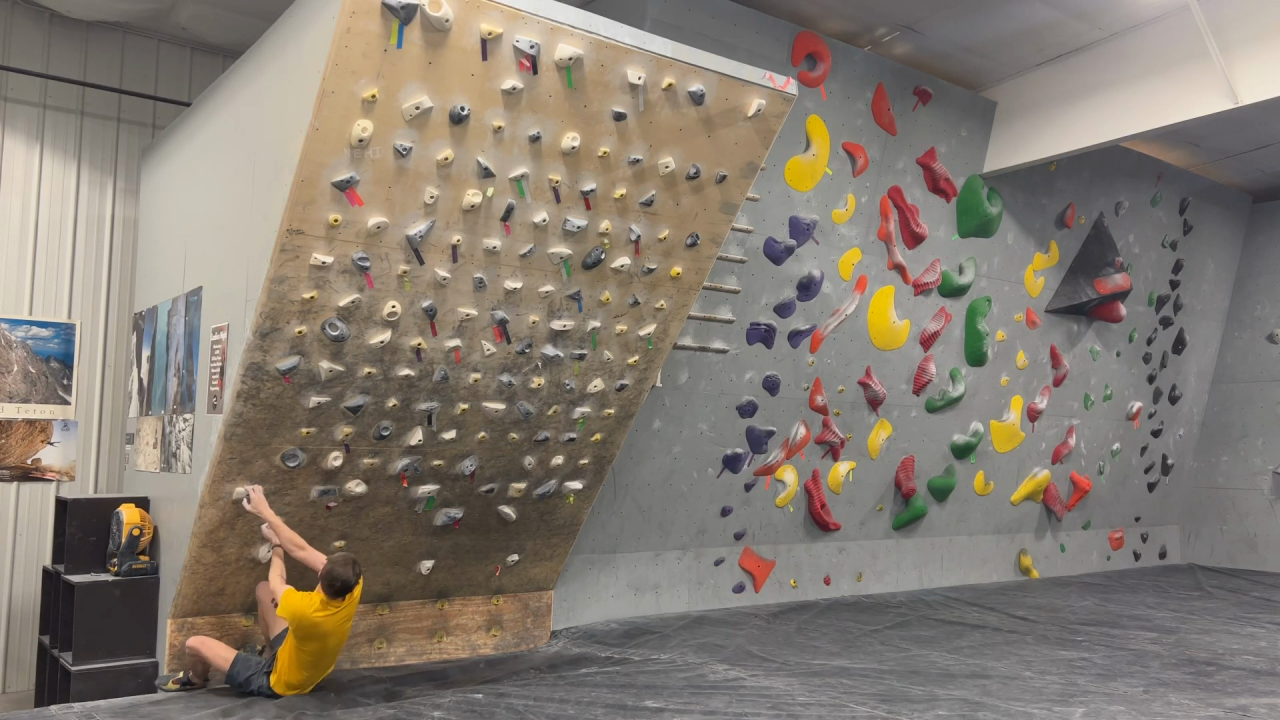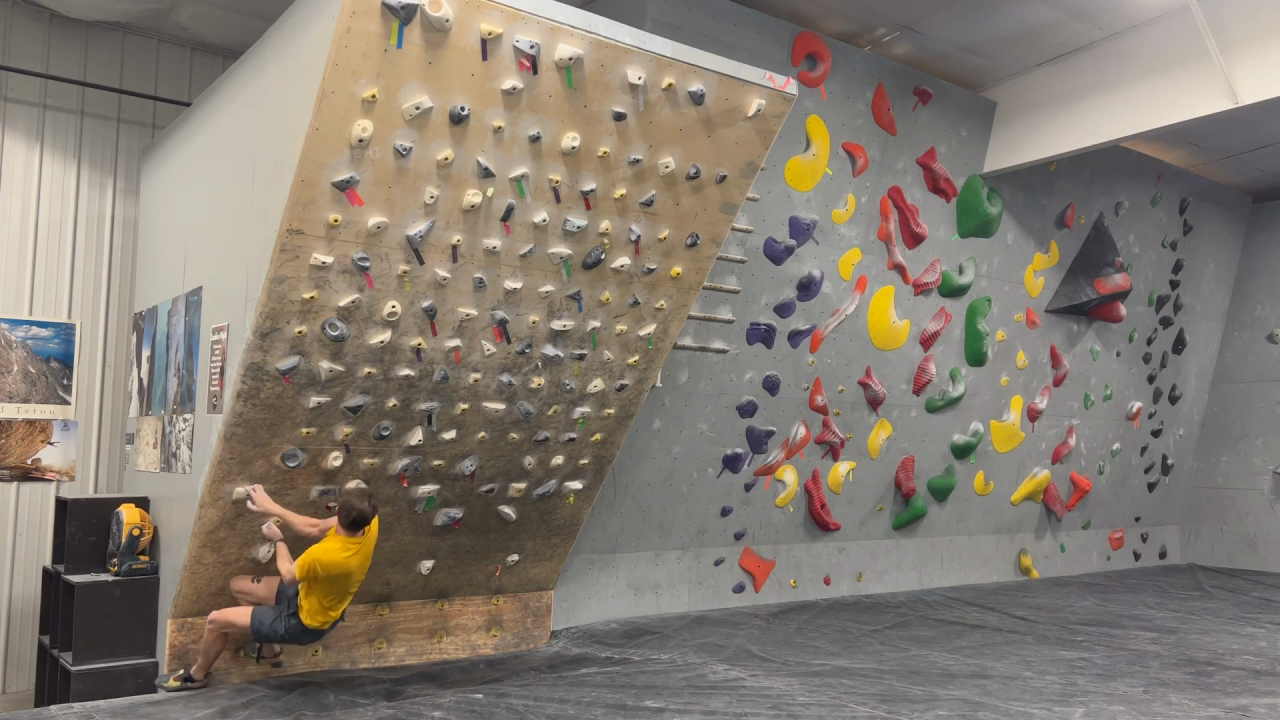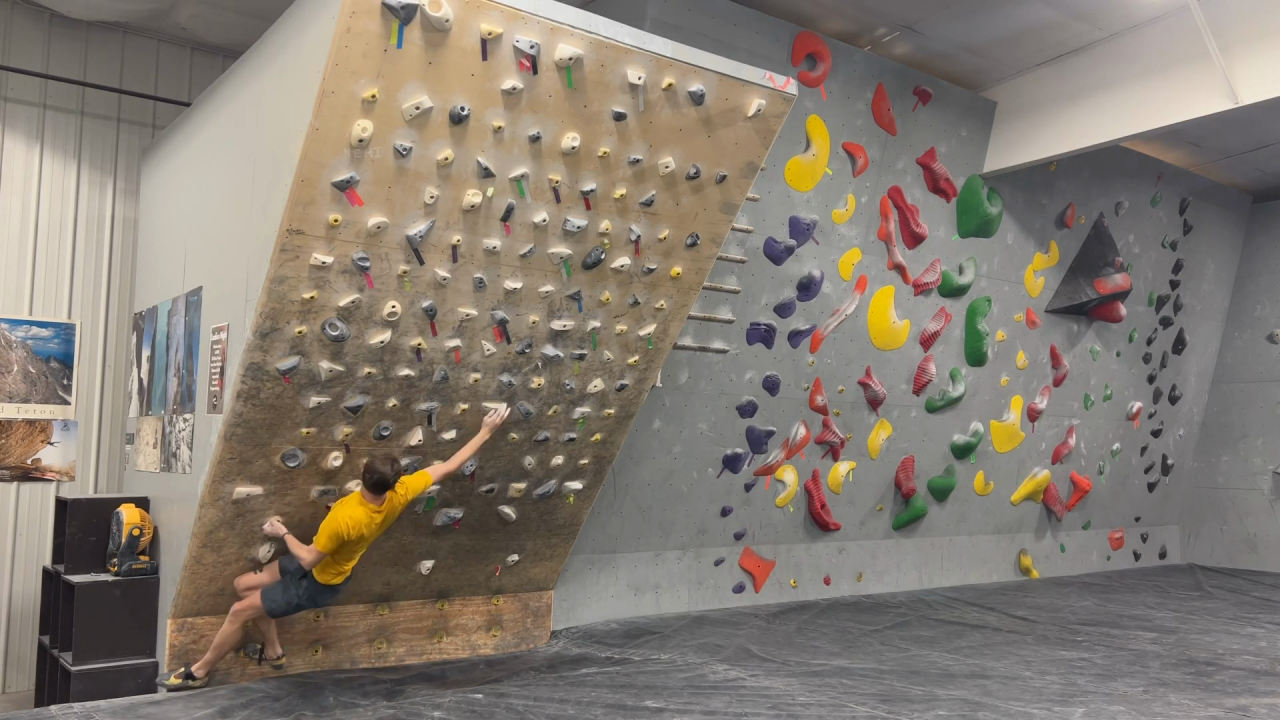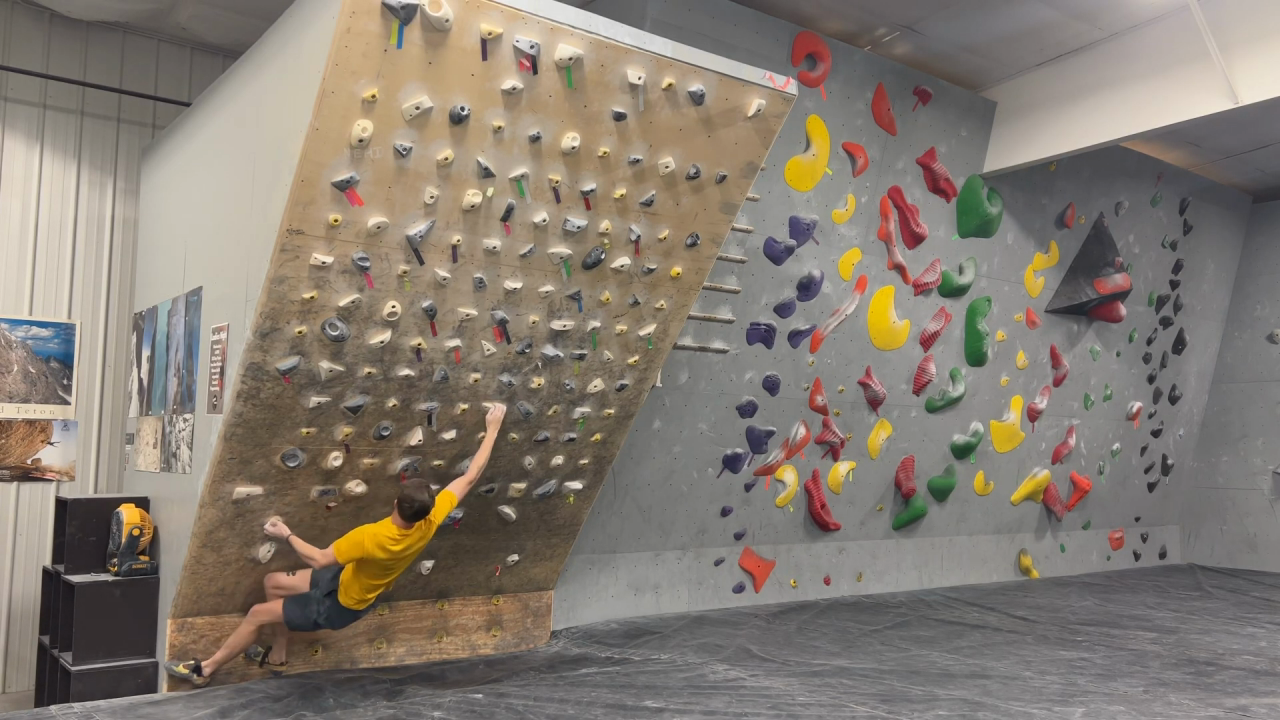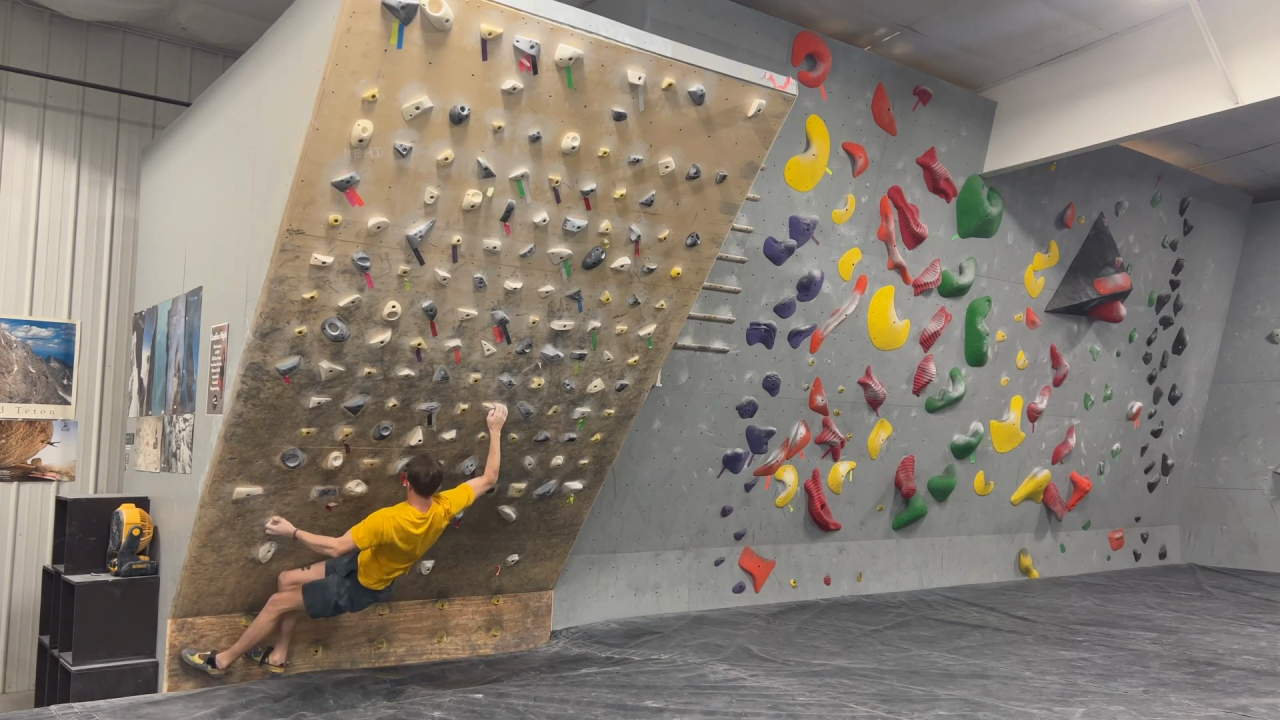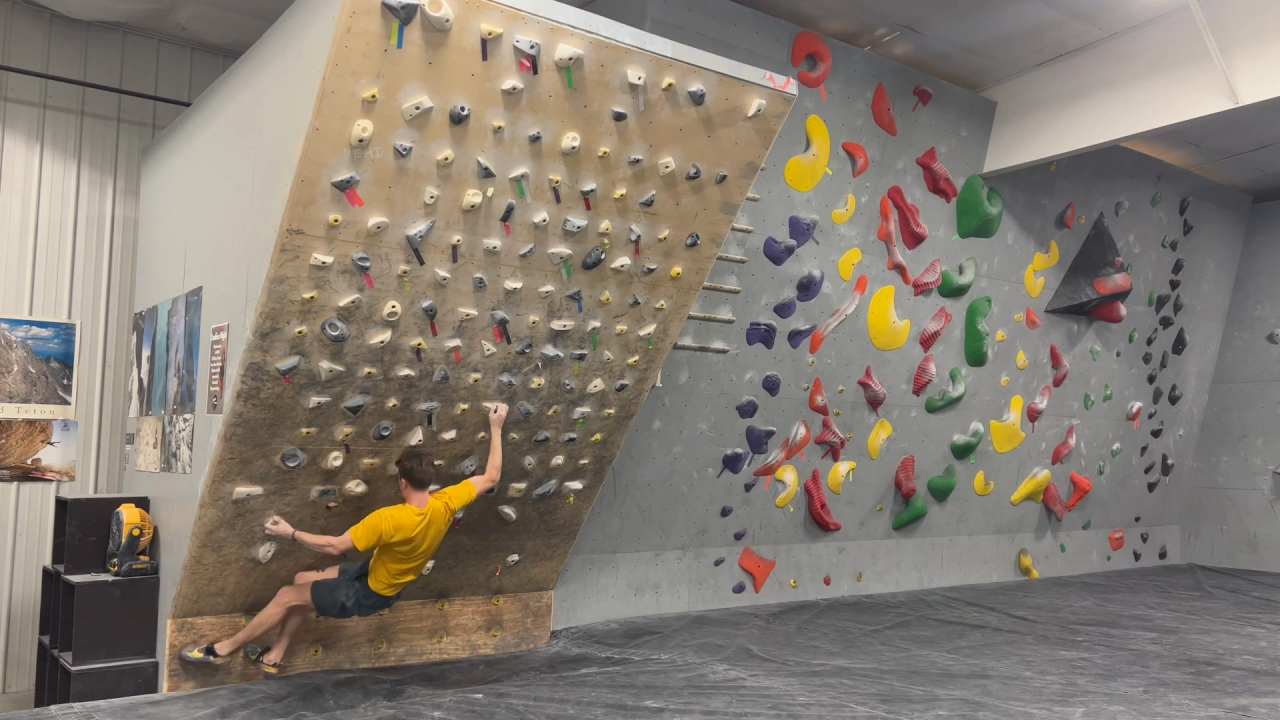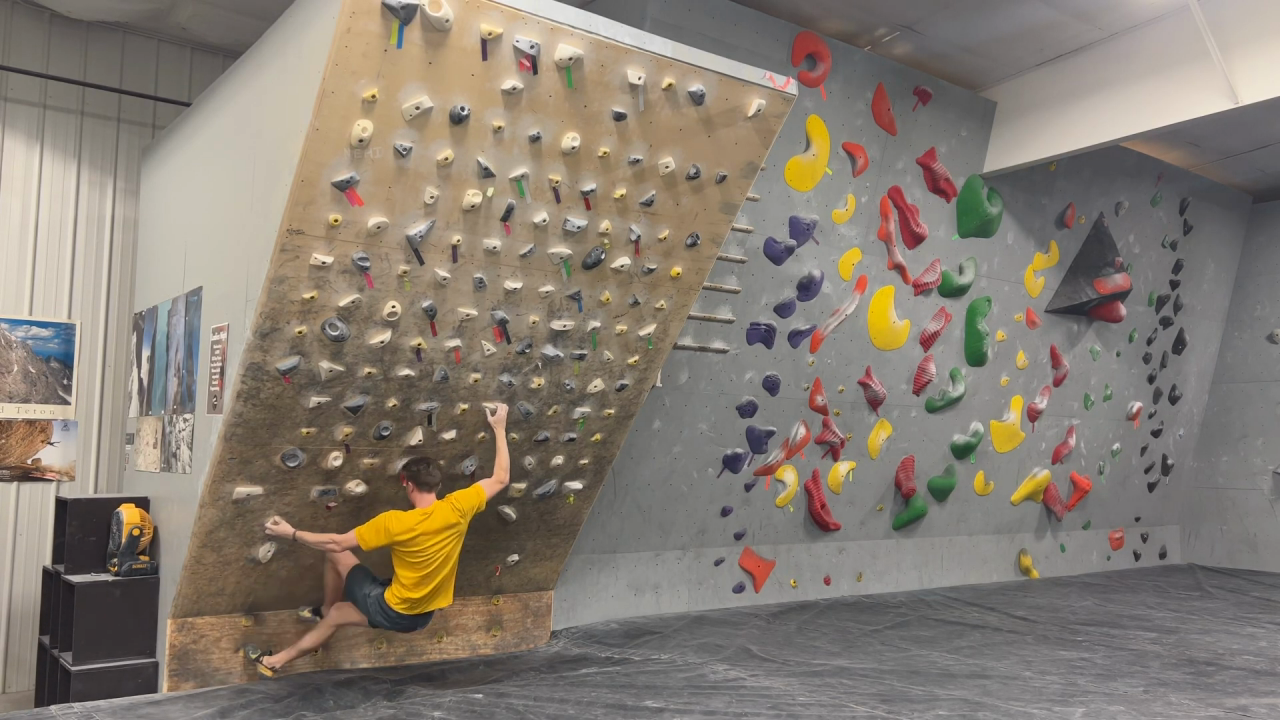
dt=0.4s
person 1, frame 1
left shoulder: (308, 609)
right shoulder: (354, 586)
left elbow: (277, 583)
right elbow: (302, 551)
left wrist: (276, 544)
right wrist: (266, 512)
left hip: (281, 685)
left knee: (195, 644)
right knee: (262, 589)
left ankle: (196, 679)
right ankle: (271, 654)
person 1, frame 2
left shoulder: (324, 555)
right shoulder: (371, 526)
left elbow: (288, 574)
right elbow: (314, 527)
left wrist: (277, 539)
right wrist: (272, 508)
left hip: (306, 622)
right hip: (312, 595)
left knee: (217, 621)
right knee: (238, 585)
left ankle: (196, 676)
right ankle: (270, 649)
person 1, frame 3
left shoulder: (343, 518)
right shoulder: (402, 492)
left elbow: (308, 559)
right elbow: (449, 466)
left wrist: (283, 532)
right wrist: (485, 431)
left hip: (317, 583)
right hip: (327, 565)
left knee: (239, 611)
right knee: (243, 584)
left ankle: (198, 671)
right ankle: (273, 651)
person 1, frame 4
left shoulder: (371, 537)
right shoulder: (431, 523)
left elbow: (319, 560)
right elbow: (470, 477)
left wrist: (286, 534)
right wrist: (492, 428)
left hip: (342, 605)
right hip: (349, 579)
left knee: (258, 614)
right knee: (273, 581)
left ankle: (205, 669)
right ankle: (277, 656)
person 1, frame 5
left shoulder: (388, 520)
right shoulder: (445, 507)
left elbow: (336, 547)
right elbow: (489, 480)
left wrist: (292, 531)
right wrist: (494, 430)
left hip: (360, 586)
right hip: (364, 564)
left knee: (278, 602)
right knee: (287, 580)
left ankle: (221, 660)
right ankle: (279, 656)
person 1, frame 6
left shoulder: (389, 520)
right shoulder: (448, 503)
left elbow: (336, 546)
right elbow: (491, 478)
left wrist: (291, 532)
right wrist: (496, 428)
left hip: (371, 593)
right hip: (392, 587)
left knee: (290, 596)
right knee: (303, 582)
left ankle: (224, 651)
right ankle: (274, 656)
person 1, frame 7
left shoulder: (395, 522)
right shoulder: (459, 507)
left elbow: (338, 543)
right elbow: (500, 479)
left wrist: (292, 533)
right wrist: (499, 430)
left hip: (392, 611)
right hip: (422, 616)
left knee: (336, 554)
right knee: (337, 614)
left ankle: (325, 609)
right ankle: (275, 662)
